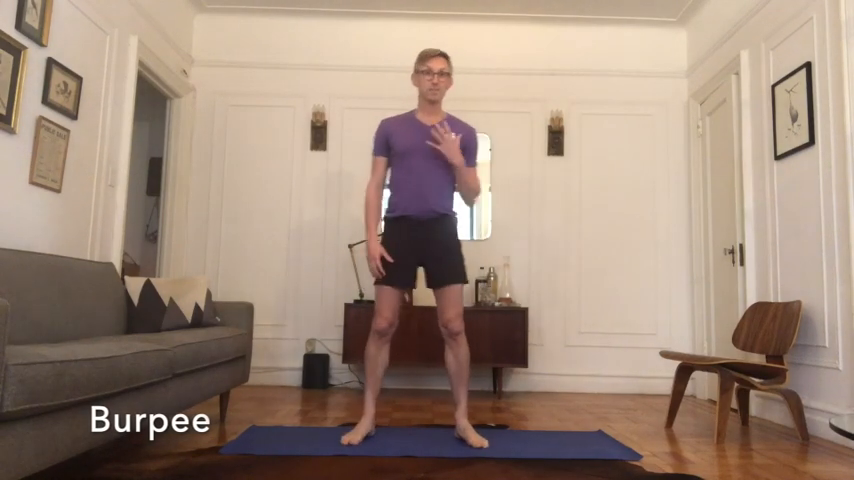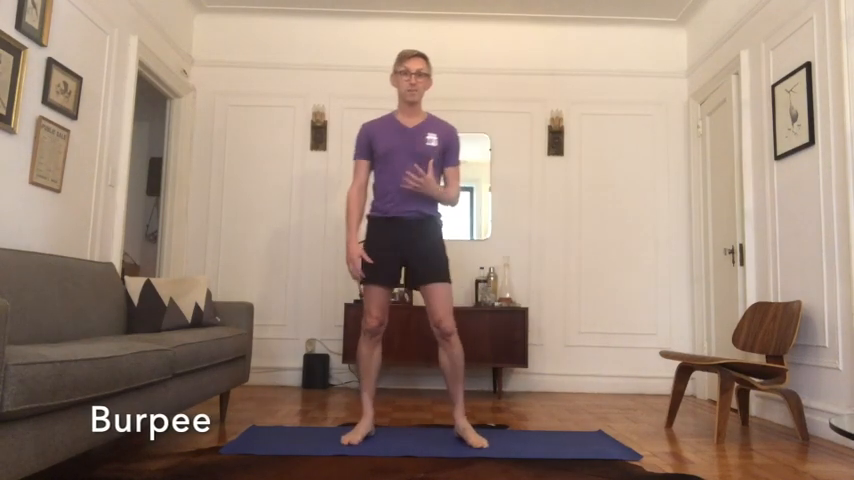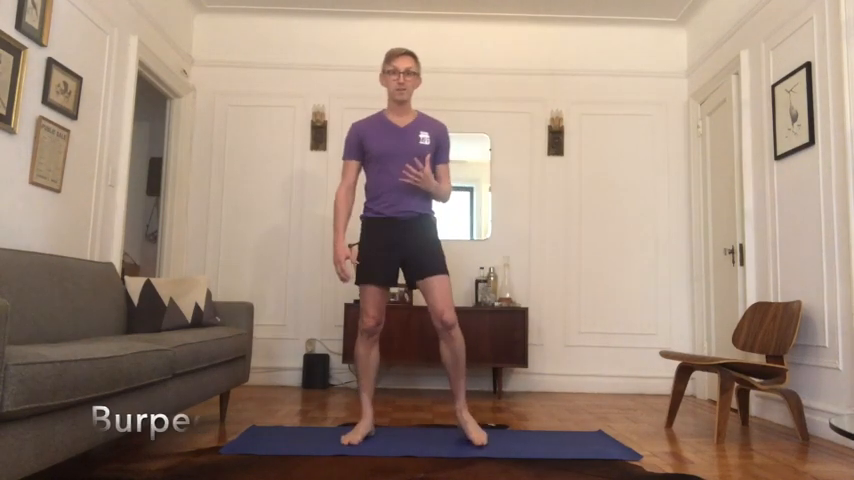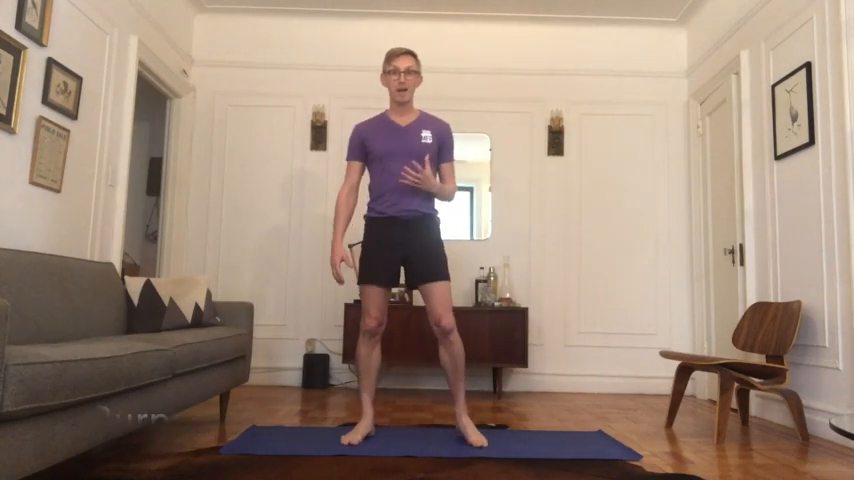
dt=0.2s
person 1, frame 1
left shoulder: (464, 133)
right shoulder: (390, 127)
left elbow: (471, 196)
right elbow: (375, 186)
left wrist: (457, 159)
right wrist: (371, 237)
left hip: (441, 231)
right hip: (398, 229)
left knee: (453, 328)
right knee: (382, 326)
left ankle: (462, 419)
right ankle: (368, 416)
person 1, frame 2
left shoulder: (445, 133)
right shoulder: (372, 130)
left elbow: (453, 195)
right elbow: (357, 189)
left wrist: (433, 189)
right wrist: (352, 240)
left hip: (425, 231)
right hip: (382, 230)
left knee: (445, 327)
right knee: (372, 326)
left ankle: (460, 417)
right ankle: (367, 417)
person 1, frame 3
left shoulder: (435, 130)
right shoulder: (362, 130)
left elbow: (445, 192)
right elbow: (346, 188)
left wrist: (430, 184)
right wrist: (339, 241)
left hip: (421, 229)
right hip: (377, 231)
left knee: (446, 320)
right knee: (369, 326)
left ankle: (462, 410)
right ankle: (367, 417)
person 1, frame 4
left shoulder: (439, 129)
right shoulder: (365, 131)
left elbow: (450, 190)
right elbow: (349, 189)
left wrist: (431, 185)
right wrist: (337, 241)
left hip: (424, 230)
right hip: (380, 230)
left knee: (445, 325)
right knee: (371, 326)
left ankle: (462, 414)
right ankle: (367, 416)
